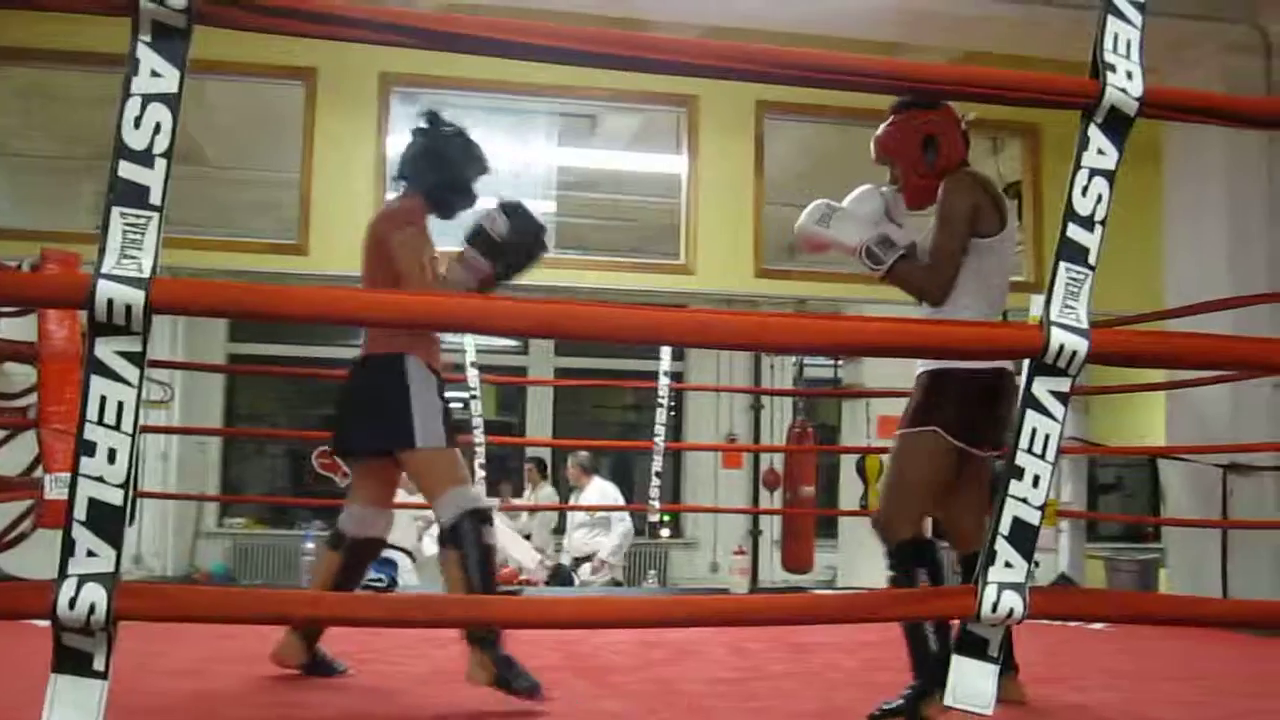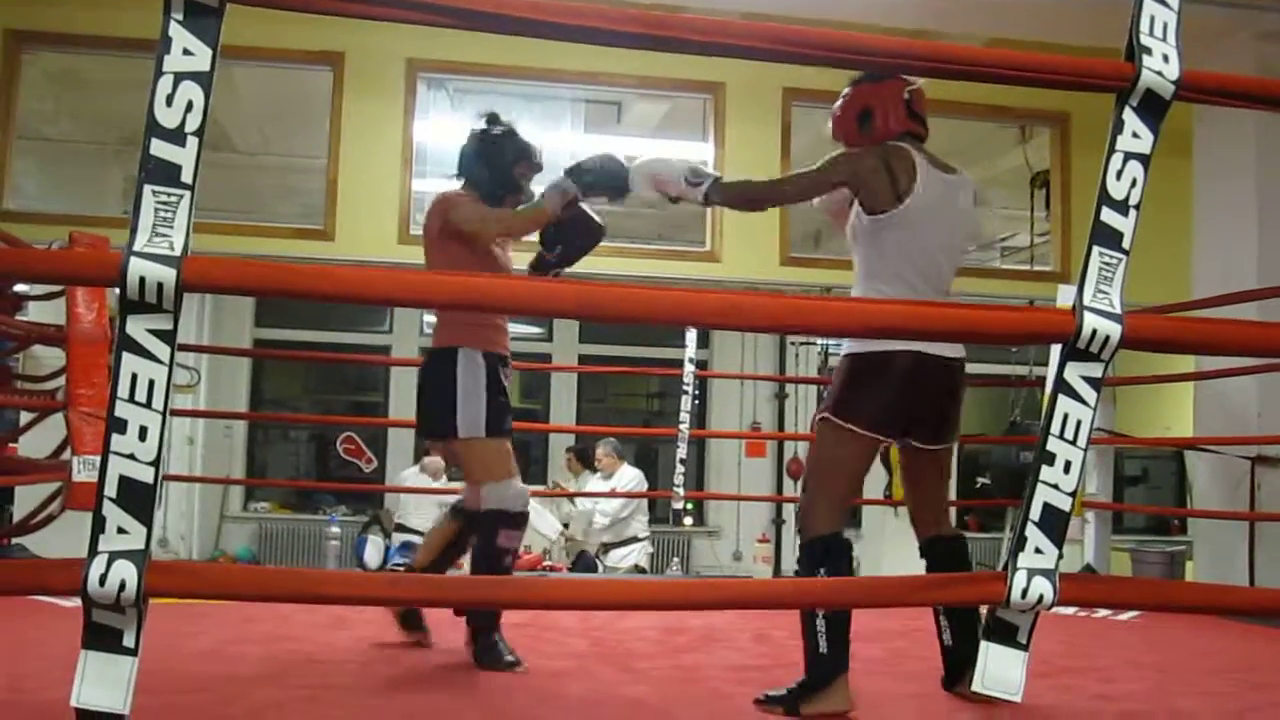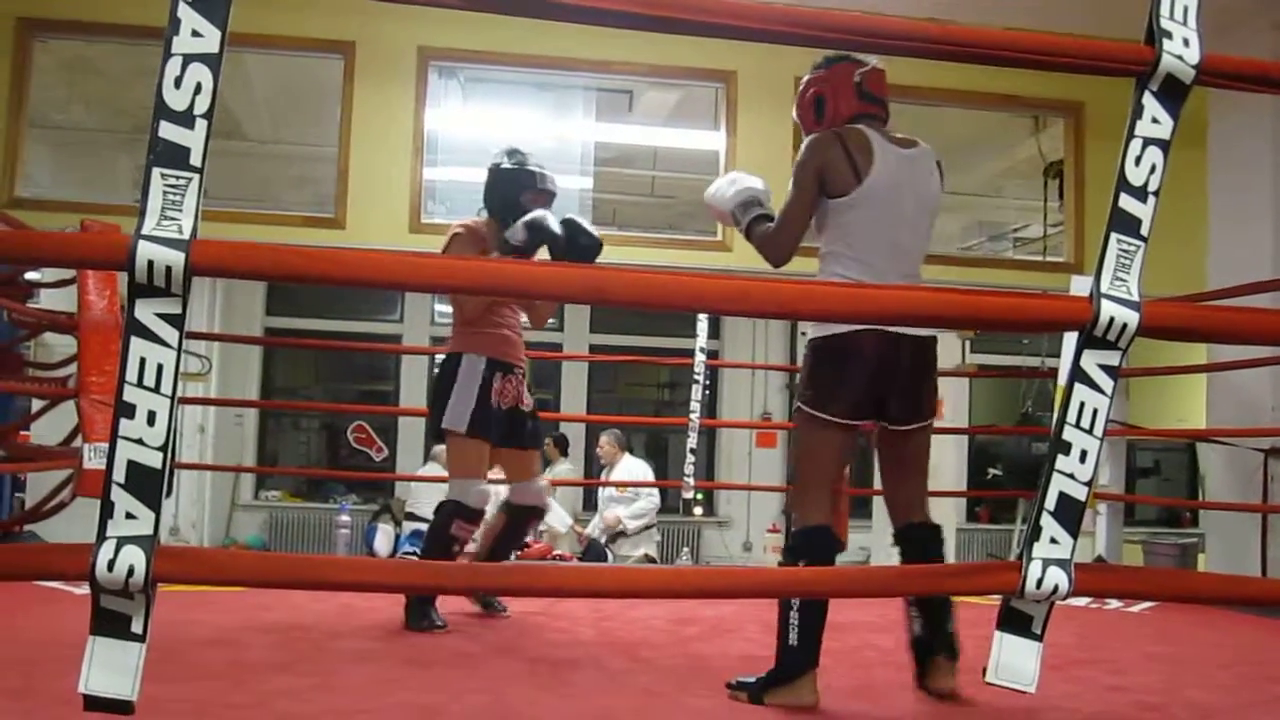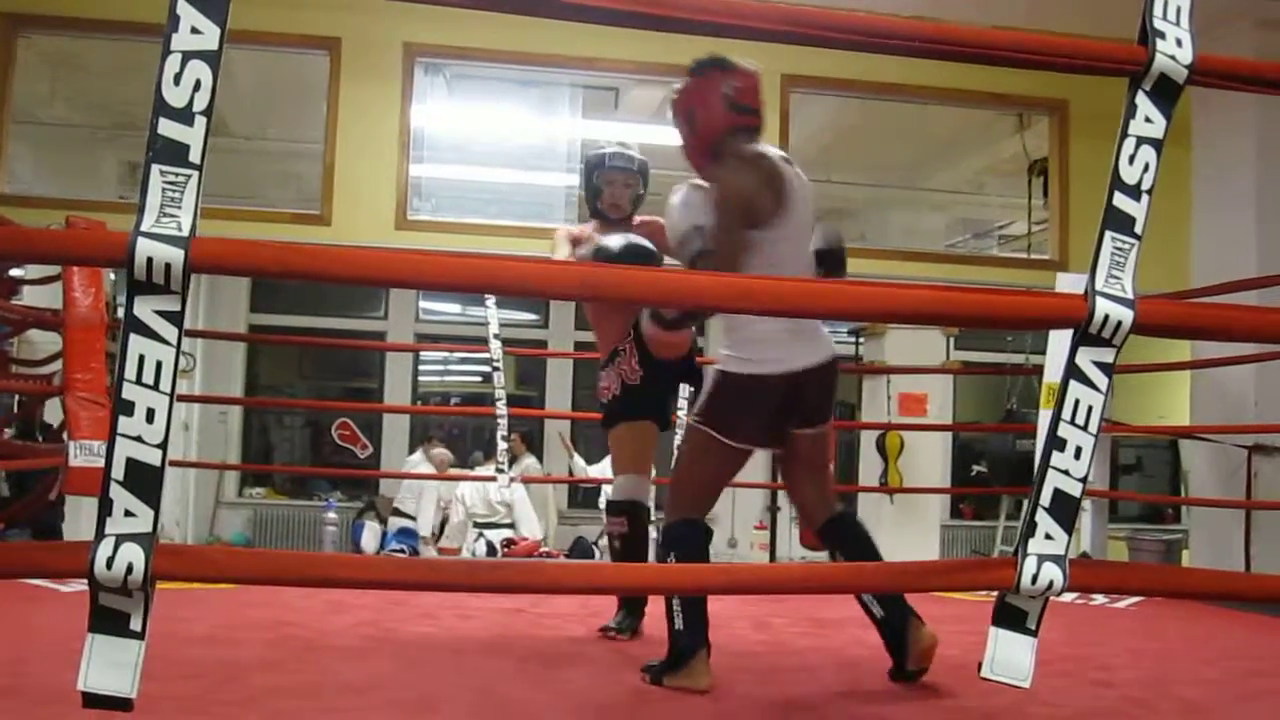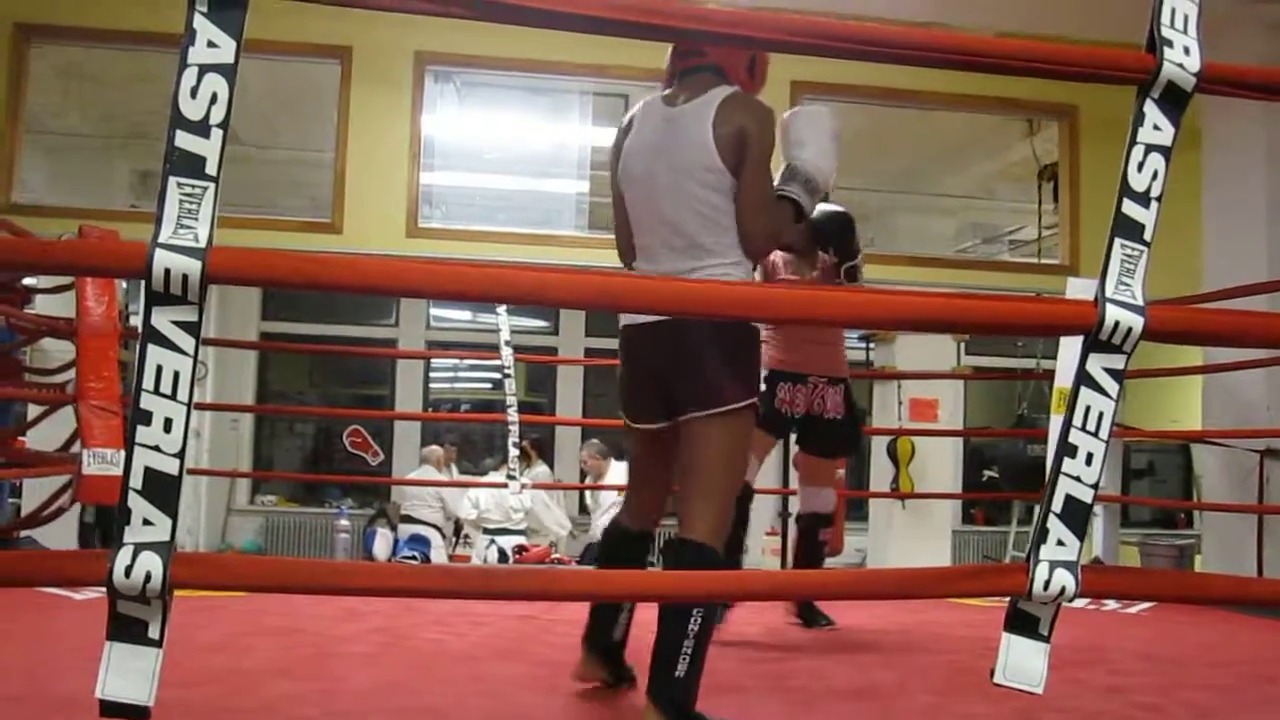
dt=1s
person 1, frame 1
left shoulder: (962, 187)
right shoulder: (977, 200)
left elbow: (936, 288)
left wrist: (864, 244)
right wrist: (894, 238)
left hip: (959, 376)
right hip: (977, 377)
left knee: (898, 519)
right knee: (966, 530)
right ankle: (998, 670)
person 1, frame 2
left shoulder: (875, 161)
right shoulder: (961, 187)
left elbow: (760, 195)
left wrist: (687, 179)
left hip: (881, 357)
right hip: (940, 361)
left knee: (821, 514)
right knee: (932, 519)
right ankle: (967, 664)
person 1, frame 3
left shoulder: (830, 147)
right shoulder: (927, 160)
left elbow: (780, 250)
left wrist: (744, 206)
left hip: (846, 338)
right hip: (913, 341)
left knee: (811, 506)
right knee: (911, 506)
left ankle: (796, 671)
right ankle: (937, 657)
person 1, frame 4
left shoulder: (743, 179)
right shoulder: (780, 171)
left wrist: (693, 243)
left hip: (752, 374)
right hip: (810, 363)
left knee: (684, 510)
right knee: (820, 505)
left ankle: (689, 656)
right ankle: (904, 626)
person 1, frame 5
left shoulder: (634, 123)
right shoulder: (746, 114)
left elbow: (629, 252)
right elbow: (760, 239)
right wrist: (803, 184)
left hip: (643, 332)
right hip: (716, 330)
left knee: (643, 502)
right knee: (705, 522)
left ankle: (599, 651)
person 2, frame 1
left shoulder: (406, 223)
right shoulder: (403, 218)
left wrist: (493, 266)
right wrist: (482, 254)
left hip: (382, 379)
right hip: (399, 375)
left knee: (363, 523)
right knee: (465, 507)
left ankle: (299, 640)
right ankle: (486, 649)
person 2, frame 2
left shoulder: (483, 231)
right shoulder: (452, 207)
right elbow: (513, 224)
left wrist: (553, 257)
right wrist: (577, 184)
left hip: (483, 366)
right hip: (464, 364)
left knee: (478, 500)
right knee: (504, 500)
right ankle: (485, 632)
person 2, frame 3
left shoulder: (522, 246)
right shoulder: (467, 236)
left elbow: (540, 315)
right elbow: (472, 304)
left wrist: (568, 265)
right wrist: (510, 251)
left hip: (511, 376)
right hip: (475, 370)
left knee: (529, 497)
right knee: (468, 494)
right ankle: (420, 599)
person 2, frame 4
left shoulder: (651, 230)
right shoulder: (576, 238)
right wrist: (596, 255)
left hip: (666, 344)
right hip: (624, 363)
right knee: (629, 485)
right ankle: (631, 605)
person 2, frame 5
left shoulder: (836, 260)
right shoulder: (770, 259)
left wrist: (845, 257)
left hip: (827, 385)
right hip: (776, 379)
left knee: (819, 493)
left ankle: (802, 598)
